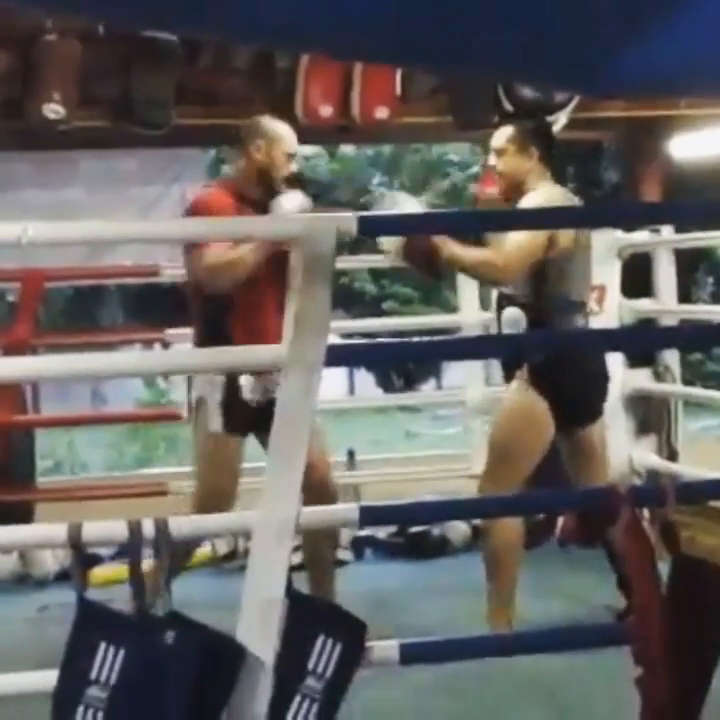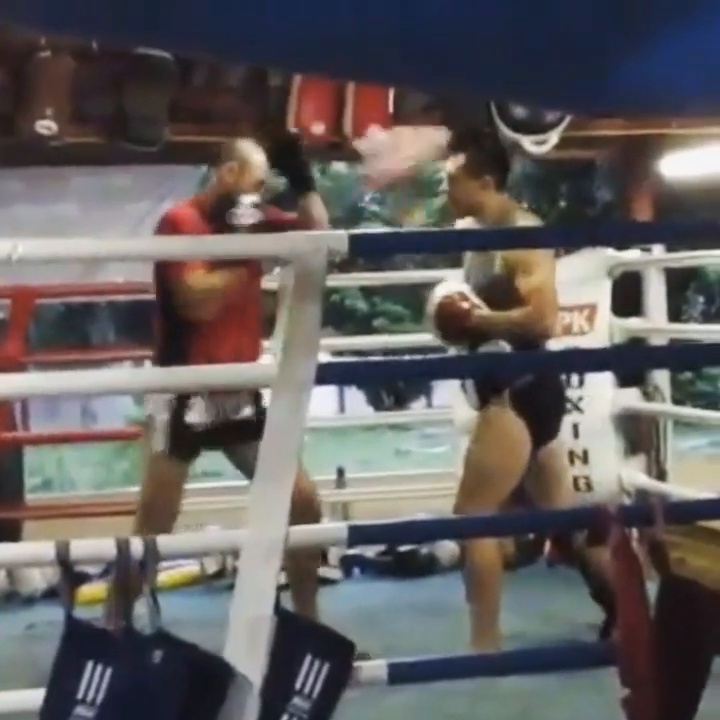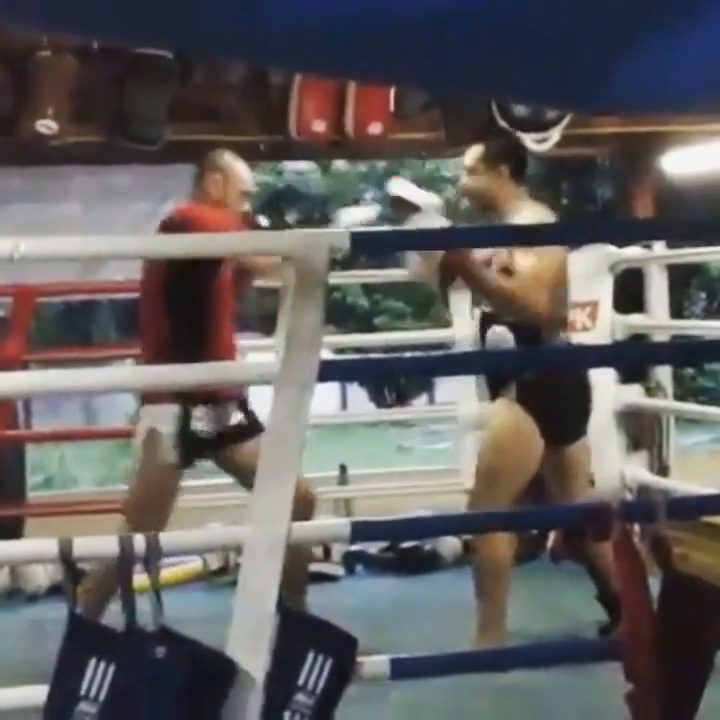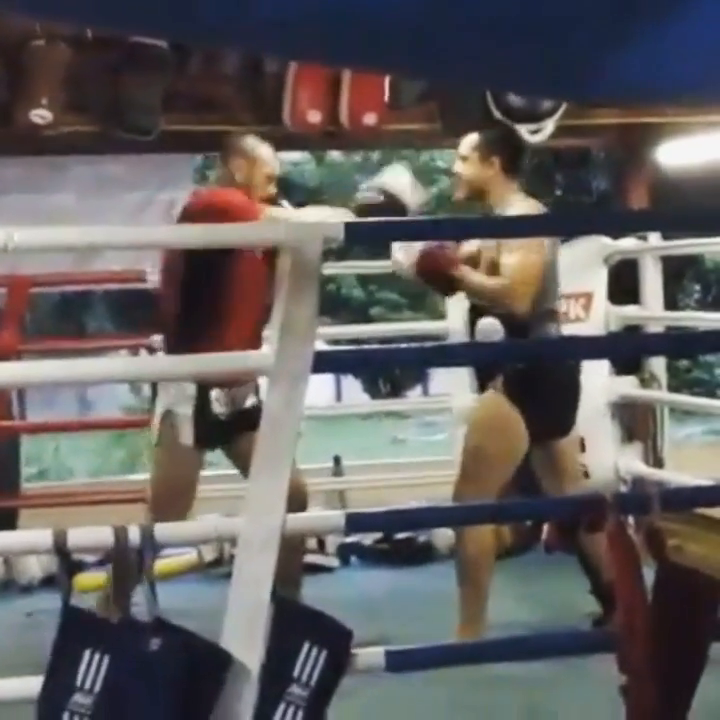
dt=0.4s
person 1, frame 1
left shoulder: (542, 202)
right shoulder: (558, 203)
left elbow: (502, 268)
right elbow: (520, 270)
left wrist: (438, 244)
left hip: (548, 362)
right hip: (578, 358)
left knee: (497, 491)
right knee: (598, 489)
left ankle: (499, 626)
person 1, frame 2
left shoulder: (521, 235)
right shoulder: (476, 230)
left elbow: (543, 320)
left wrist: (476, 321)
left hip: (520, 389)
right hip: (516, 388)
left knee: (473, 513)
right knee: (562, 510)
left ankle: (485, 646)
person 1, frame 3
left shoulder: (530, 223)
right shoulder: (504, 226)
left elbow: (534, 303)
right elbow: (499, 286)
left wrist: (471, 268)
right wrist: (464, 260)
left hip: (535, 382)
right hip: (554, 379)
left knee: (486, 509)
right knee: (580, 507)
left ankle: (490, 641)
right ankle: (628, 616)
person 1, frame 4
left shoulder: (516, 217)
right shoulder: (499, 222)
left elbow: (513, 298)
right elbow: (467, 263)
left wrist: (455, 269)
left hip: (523, 373)
right hip: (552, 367)
left knee: (472, 500)
right knee: (571, 497)
left ankle: (470, 634)
right ankle: (620, 608)
person 2, frame 1
left shoulder: (273, 200)
right shoulder: (211, 204)
right elbow: (217, 275)
right wrist: (273, 233)
left hip: (275, 375)
right hip: (226, 378)
left knee: (321, 489)
right knee: (211, 510)
left ankle: (325, 606)
person 2, frame 2
left shoulder: (249, 218)
right shoulder: (180, 222)
left elbow: (320, 236)
right elbow: (199, 302)
left wrist: (303, 181)
left hip: (240, 396)
right hip: (184, 398)
left knee: (304, 505)
right knee: (153, 529)
left ankle: (309, 624)
person 2, frame 3
left shoulder: (214, 235)
right shoulder: (188, 221)
right elbow: (267, 263)
left wrist: (245, 267)
left hip: (223, 403)
right hip: (176, 406)
left knee: (299, 502)
right knee: (140, 537)
person 2, frame 4
left shoulder: (255, 222)
right shoulder: (212, 204)
right elbow: (304, 224)
left hip: (238, 386)
right hip: (192, 387)
left knee: (292, 499)
right knee: (163, 523)
right ankle: (104, 622)
